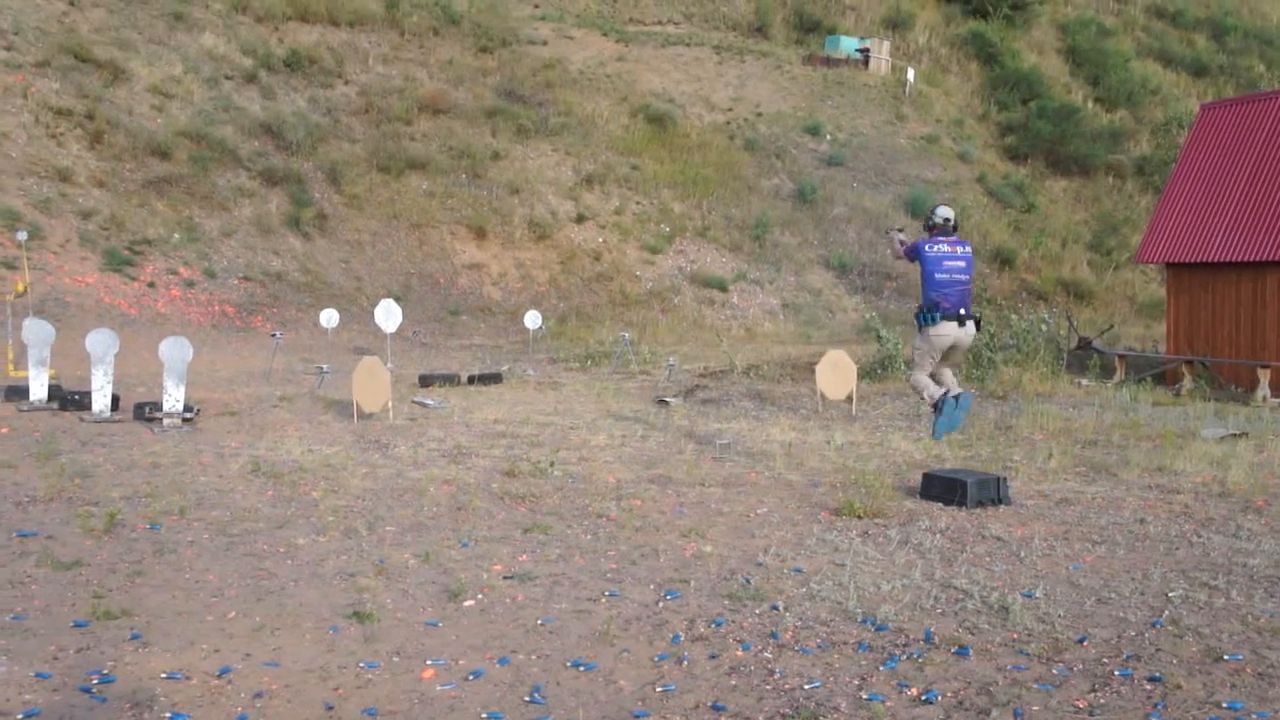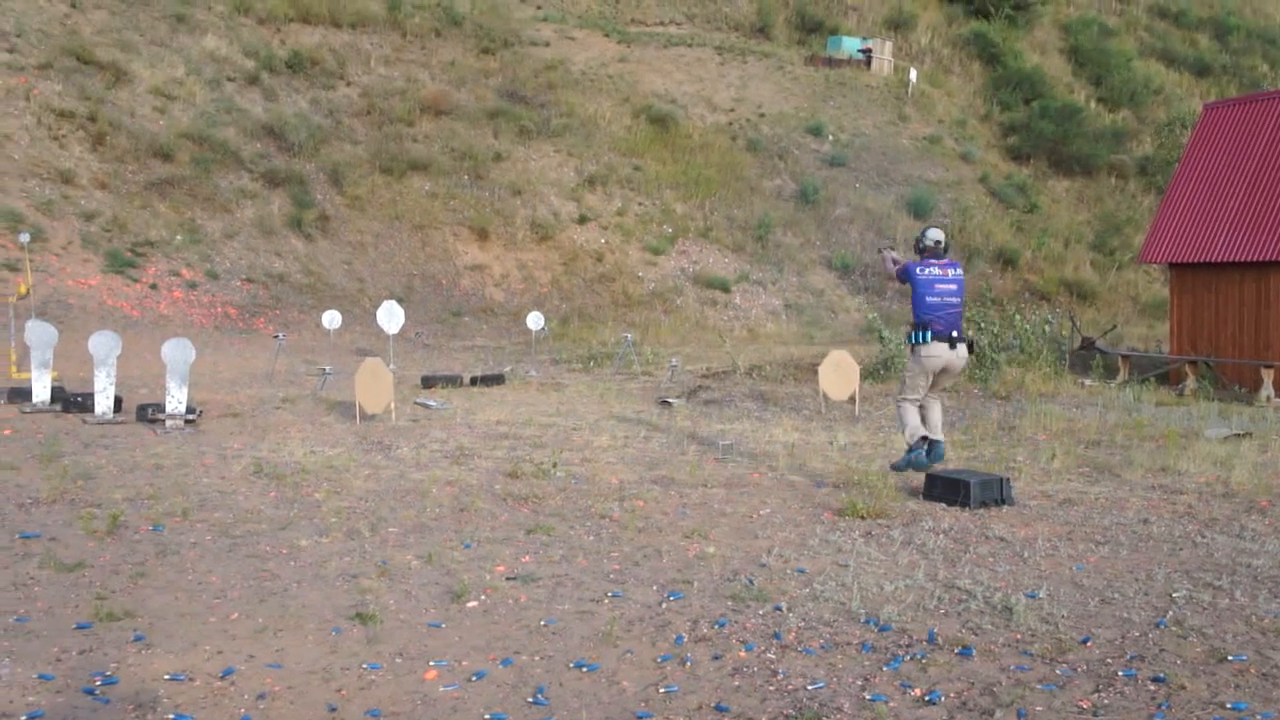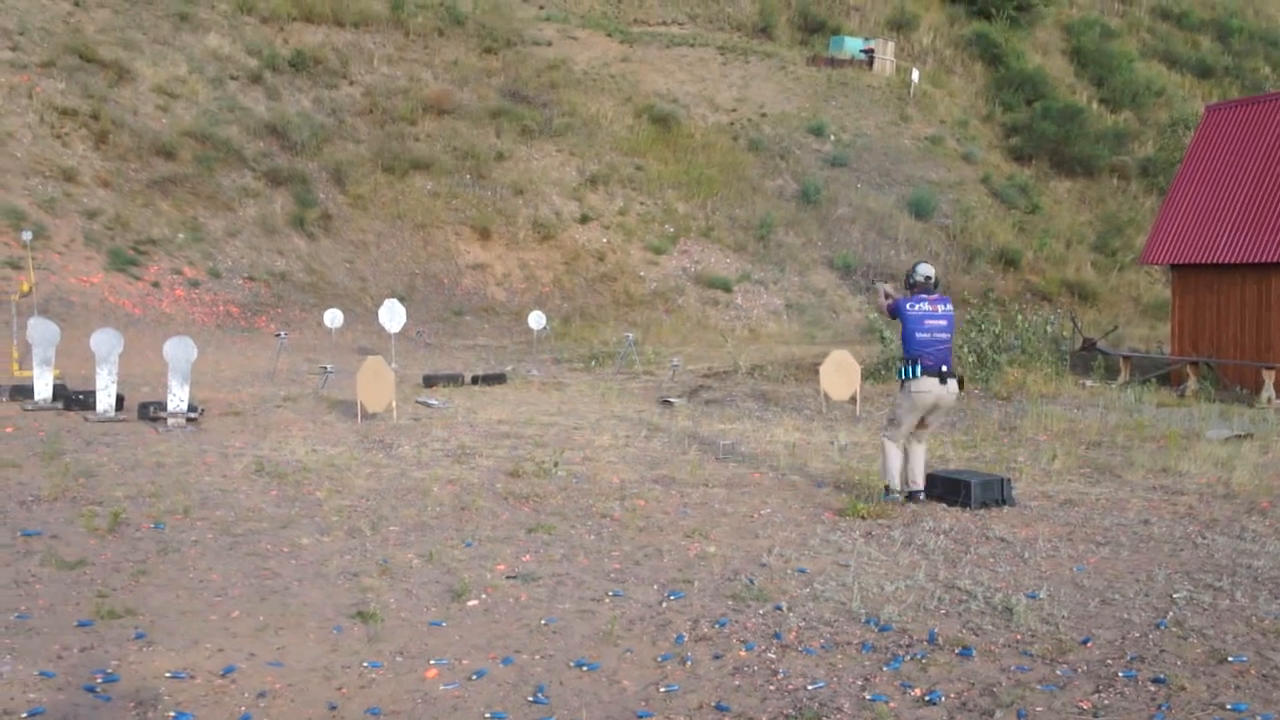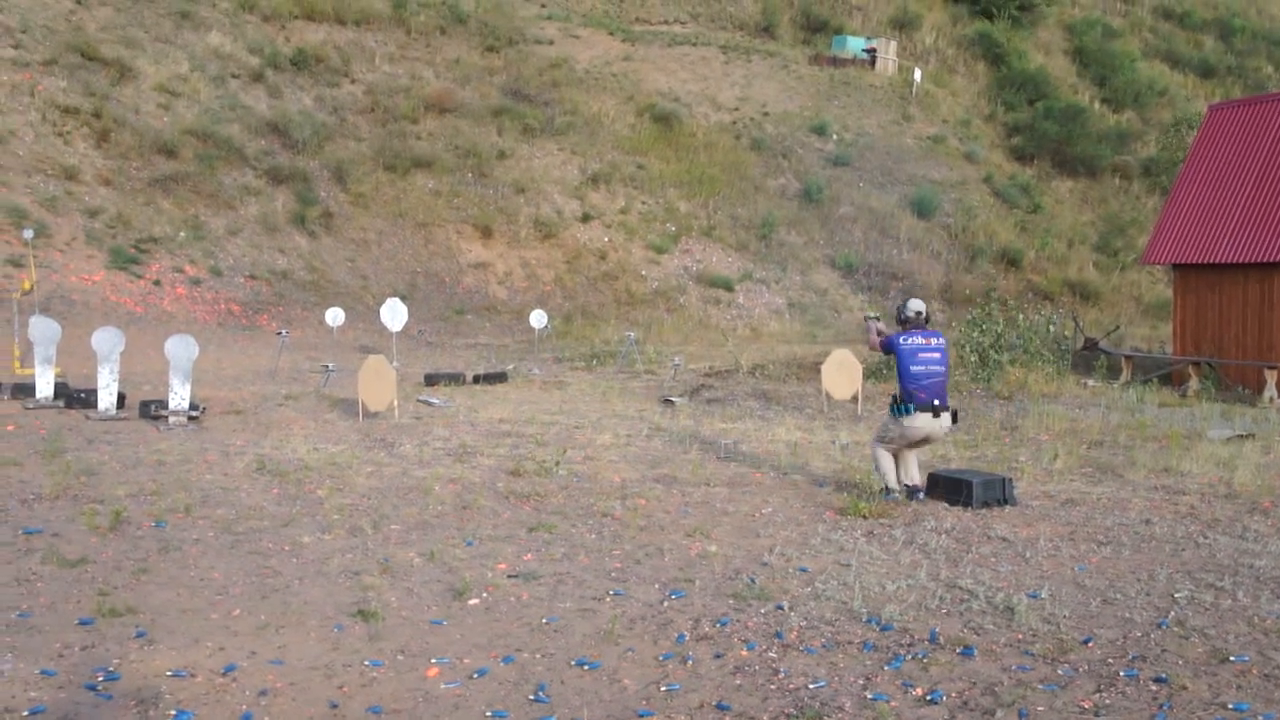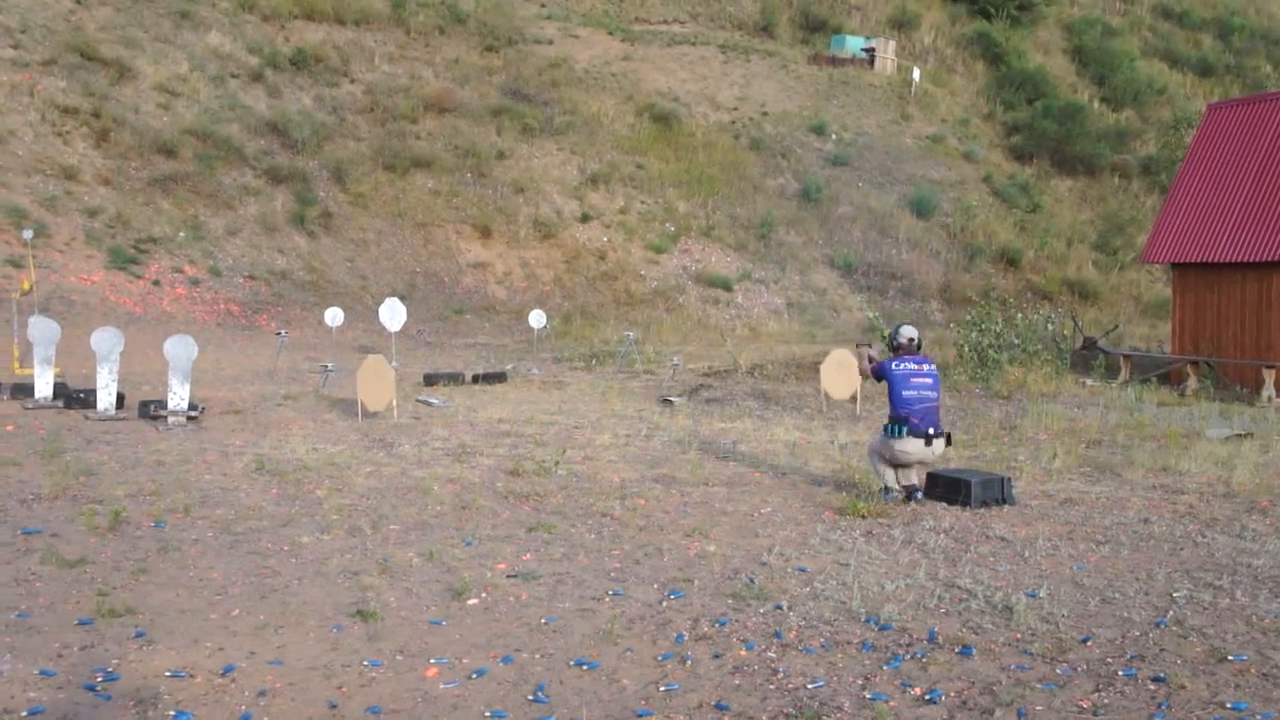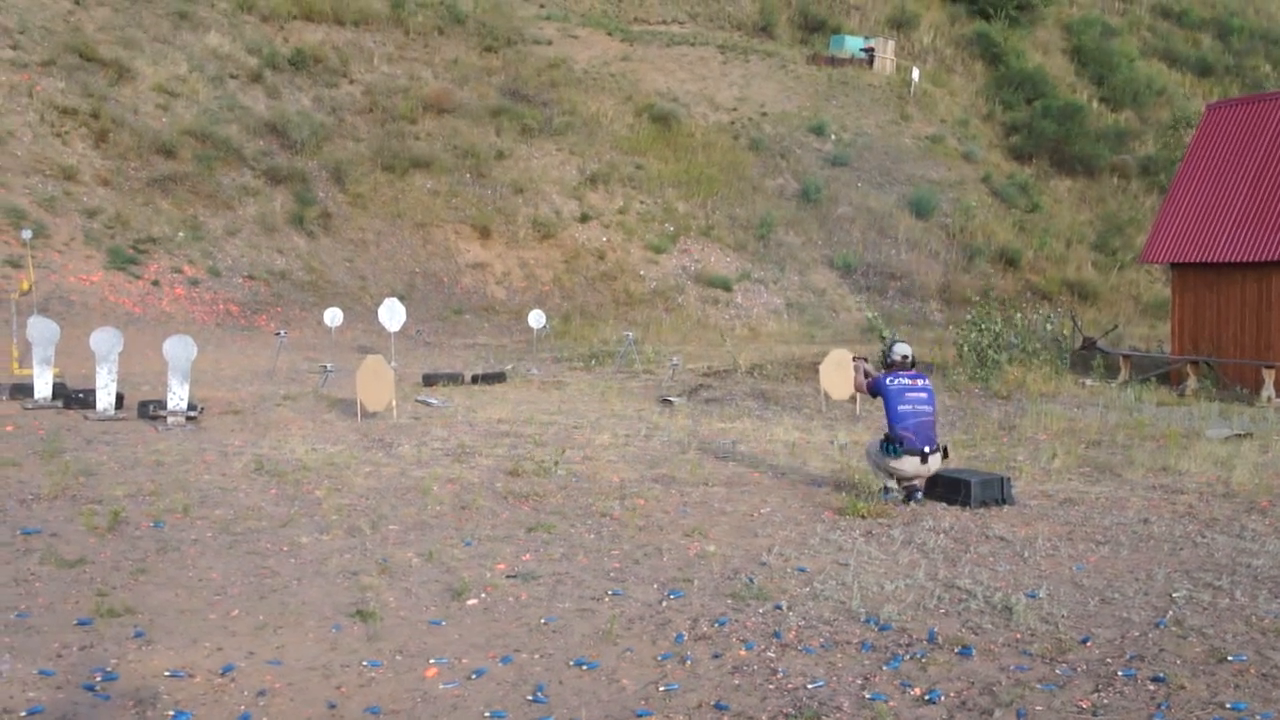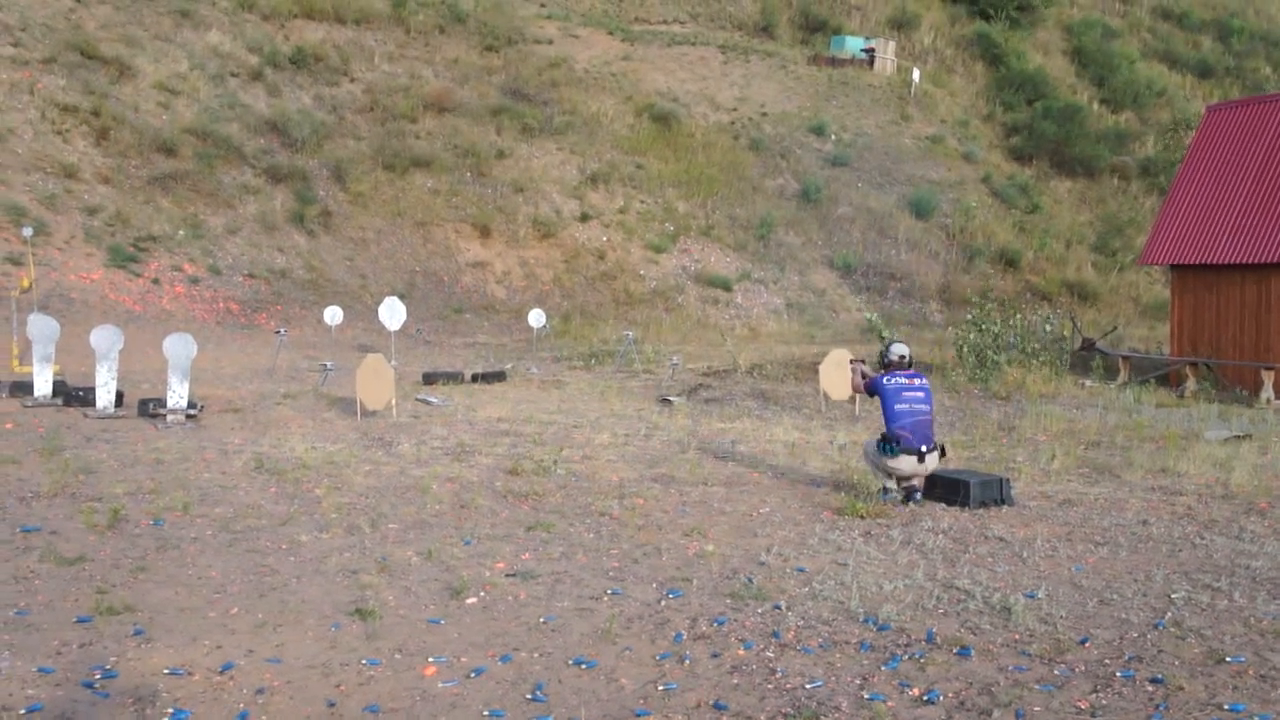
dt=0.1s
person 1, frame 1
left shoulder: (924, 246)
right shoulder: (966, 247)
left elbow: (899, 254)
left wrist: (895, 239)
right wrist: (905, 239)
left hip: (937, 326)
right hip: (966, 327)
left knee: (918, 375)
right knee: (940, 369)
left ankle: (942, 400)
right ankle: (956, 396)
person 1, frame 2
left shoulder: (914, 269)
right shoulder: (957, 269)
left elbow: (892, 273)
left wrist: (887, 259)
right wrist: (899, 259)
left hip: (929, 349)
right hip: (958, 351)
left knee: (908, 401)
right knee: (931, 396)
left ankle: (918, 444)
right ankle: (935, 442)
person 1, frame 3
left shoulder: (905, 305)
right shoulder: (947, 304)
left elbow: (885, 308)
left wrist: (882, 293)
right wrist: (893, 293)
left hip: (919, 385)
right hip: (949, 386)
left knee: (892, 437)
right knee: (917, 435)
left ankle: (893, 490)
right ankle: (917, 489)
person 1, frame 4
left shoulder: (899, 340)
right shoulder: (939, 339)
left elbow: (874, 345)
left wrist: (871, 327)
right wrist: (883, 330)
left hip: (914, 417)
right hip: (941, 420)
left knee: (881, 444)
right knee: (905, 444)
left ankle: (892, 488)
right ankle: (914, 486)
person 1, frame 5
left shoulder: (890, 366)
right shoulder: (931, 366)
left elbow: (864, 371)
left wrist: (863, 355)
right wrist: (873, 356)
left hip: (908, 445)
right hip: (935, 447)
left knee: (877, 449)
right knee: (895, 452)
left ankle: (892, 488)
right ankle: (912, 487)
person 1, frame 6
left shoulder: (885, 381)
right shoulder: (925, 380)
left elbow: (860, 387)
left wrist: (859, 369)
right wrist: (871, 371)
left hip: (905, 462)
right hip: (933, 462)
left knee: (873, 450)
left ankle: (891, 488)
right ankle: (913, 487)
person 1, frame 7
left shoulder: (883, 381)
right shoulder: (923, 380)
left elbow: (857, 387)
left wrist: (857, 371)
right wrist: (868, 372)
left hip: (902, 461)
right hip: (931, 461)
left knee: (871, 449)
left ankle: (890, 489)
right ankle: (912, 487)
